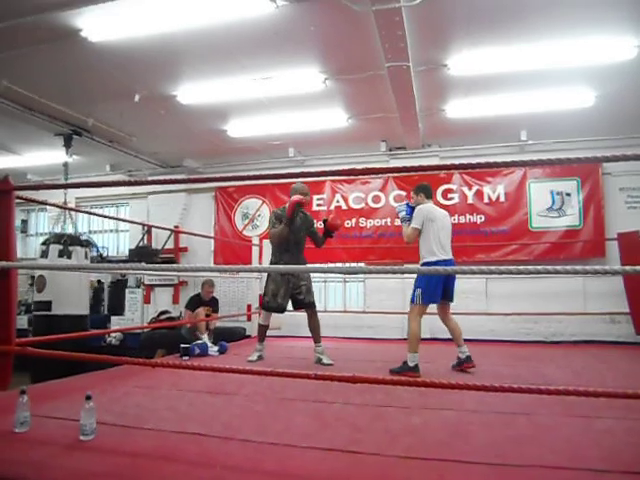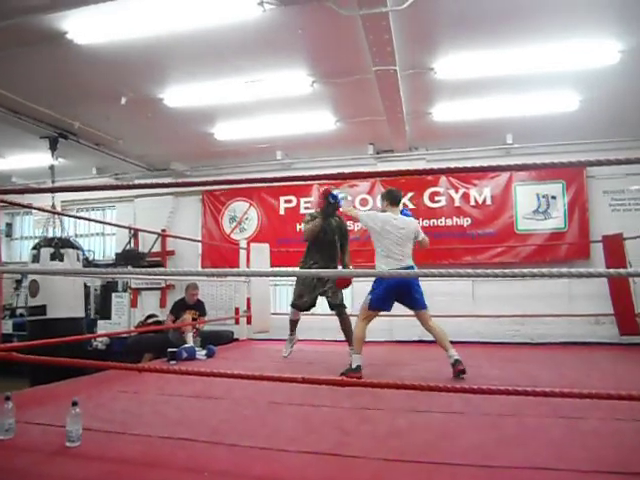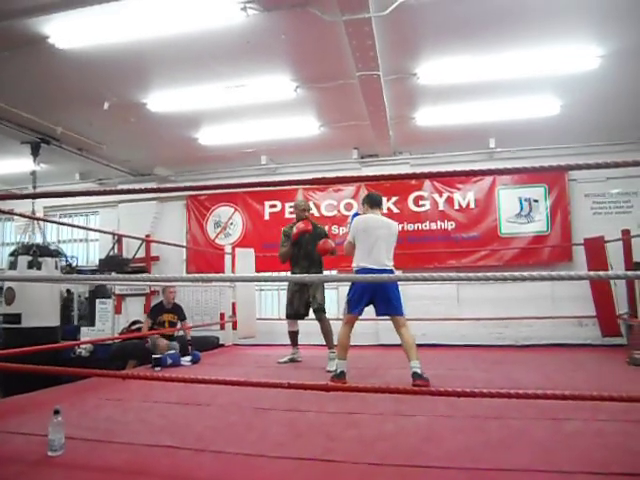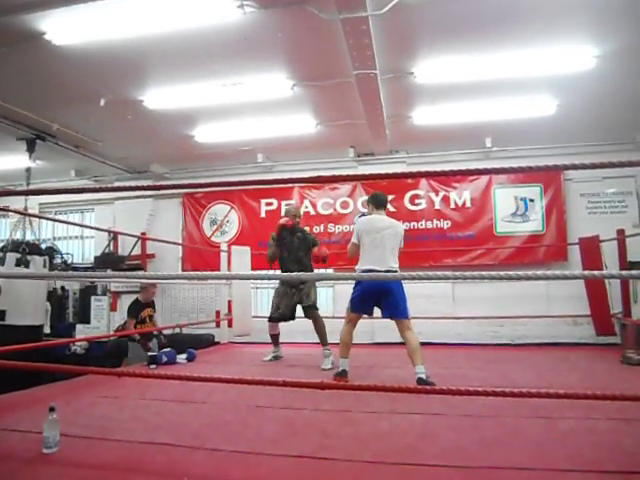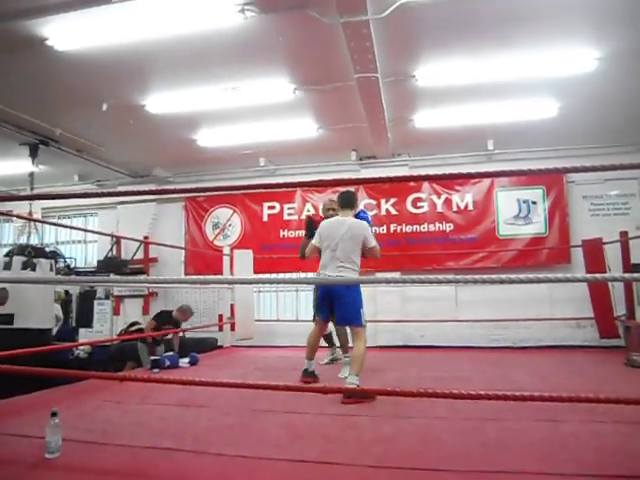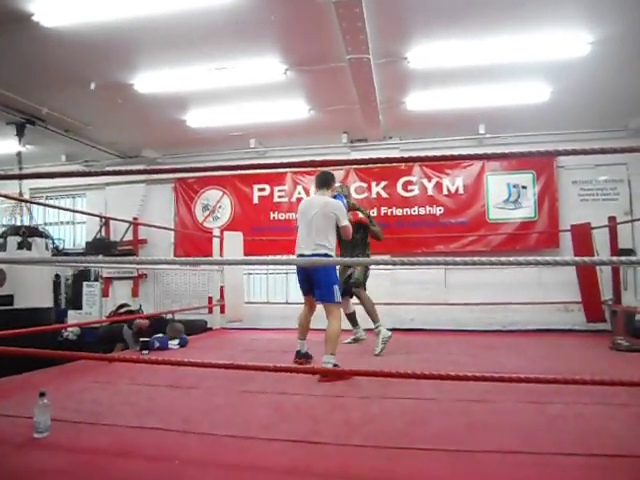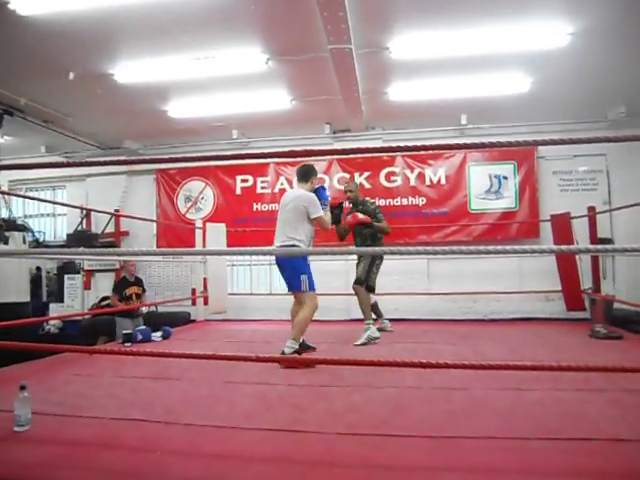
dt=0.7s
person 1, frame 1
left shoulder: (422, 209)
right shoulder: (444, 214)
left elbow: (408, 238)
left wrist: (405, 219)
left hip: (432, 267)
right hip: (448, 265)
left knee: (414, 315)
right knee: (445, 315)
left ankle: (411, 364)
right ankle: (465, 357)
person 1, frame 2
left shoulder: (377, 218)
right shoulder: (411, 223)
left elbow: (350, 212)
right elbow: (424, 244)
left hip: (387, 279)
right hip: (409, 276)
left knee: (363, 319)
right knee: (427, 322)
left ankle: (355, 367)
right ankle: (455, 360)
person 1, frame 3
left shoulder: (359, 221)
right shoulder: (393, 225)
left elbow: (347, 250)
left hip: (363, 276)
right hip: (386, 276)
left knee: (347, 324)
right knee: (402, 325)
left ankle: (340, 372)
right ankle: (416, 372)
person 1, frame 4
left shoulder: (362, 222)
right shoulder: (398, 226)
left elbow: (351, 252)
left hip: (367, 278)
right hip: (391, 279)
left knee: (349, 322)
right knee: (406, 328)
left ankle: (342, 370)
right ankle: (421, 376)
person 1, frame 5
left shoulder: (325, 225)
right shoulder: (362, 226)
left elbow: (310, 252)
right elbow: (375, 254)
left hip: (325, 282)
right hip: (347, 284)
left knee: (319, 326)
right knee: (359, 337)
left ankle: (308, 371)
right ankle: (352, 387)
person 1, frame 6
left shoulder: (303, 203)
right shoulder: (336, 205)
right elbow: (347, 234)
left hip: (303, 259)
right hip: (322, 260)
left knee: (309, 306)
right knee: (334, 314)
left ankle: (301, 351)
right ankle: (328, 366)
person 1, frame 7
left shoulder: (287, 196)
right shoulder: (309, 197)
right elbow: (325, 225)
right wrist: (325, 204)
left hip: (282, 252)
right hip: (294, 253)
left knee: (300, 299)
right knee: (310, 303)
left ankle: (298, 342)
right ankle: (289, 350)
person 2, frame 1
left shoulder: (306, 218)
right shoulder: (278, 214)
left elbow: (319, 242)
right elbow: (274, 240)
left wrist: (328, 232)
right wrist: (288, 220)
left hip: (299, 270)
right hip: (279, 269)
left knee: (311, 309)
right knee: (267, 309)
left ankle: (319, 352)
right ankle: (259, 349)
person 2, frame 2
left shoulder: (341, 223)
right shoulder: (312, 217)
left elbow: (344, 250)
right elbow: (307, 236)
left wrist: (346, 268)
right wrist: (323, 214)
right hip: (309, 270)
left knee: (340, 310)
right knee: (296, 307)
left ankle: (353, 350)
right ankle: (291, 338)
person 2, frame 3
left shoulder: (318, 229)
right shoulder: (288, 231)
left elbow: (332, 251)
right elbow: (282, 257)
left wrist: (331, 248)
right wrist: (293, 241)
left hip: (314, 276)
right hip: (296, 277)
left knee: (320, 314)
right knee: (291, 316)
left ankle: (333, 355)
right ankle: (295, 352)
person 2, frame 4
left shoulder: (307, 235)
right shoulder: (277, 236)
right elbow: (270, 260)
right wrist: (278, 239)
left hip: (306, 281)
right hip: (287, 283)
left knee: (313, 313)
right knee: (273, 319)
left ankle: (327, 353)
right ankle: (276, 350)
person 2, frame 5
right shoulder: (318, 229)
right elbow: (303, 255)
right wrist: (308, 234)
left knee: (335, 317)
left ankle: (347, 360)
right ankle: (335, 352)
person 2, frame 6
left shoulder: (361, 212)
left elbow: (379, 236)
left wrist: (367, 224)
left hip: (360, 258)
right hip: (345, 260)
left knee: (357, 290)
right knee: (343, 298)
left ankle: (380, 331)
right ankle: (358, 332)
person 2, frame 7
left shoulder: (370, 206)
right shoulder: (351, 211)
left elbow: (387, 229)
right elbow: (342, 237)
left wrist: (370, 223)
right wrist: (337, 218)
left hip: (373, 252)
right hip: (363, 254)
left knee: (359, 286)
right knee: (364, 289)
left ankle: (371, 329)
right ankle: (383, 322)
